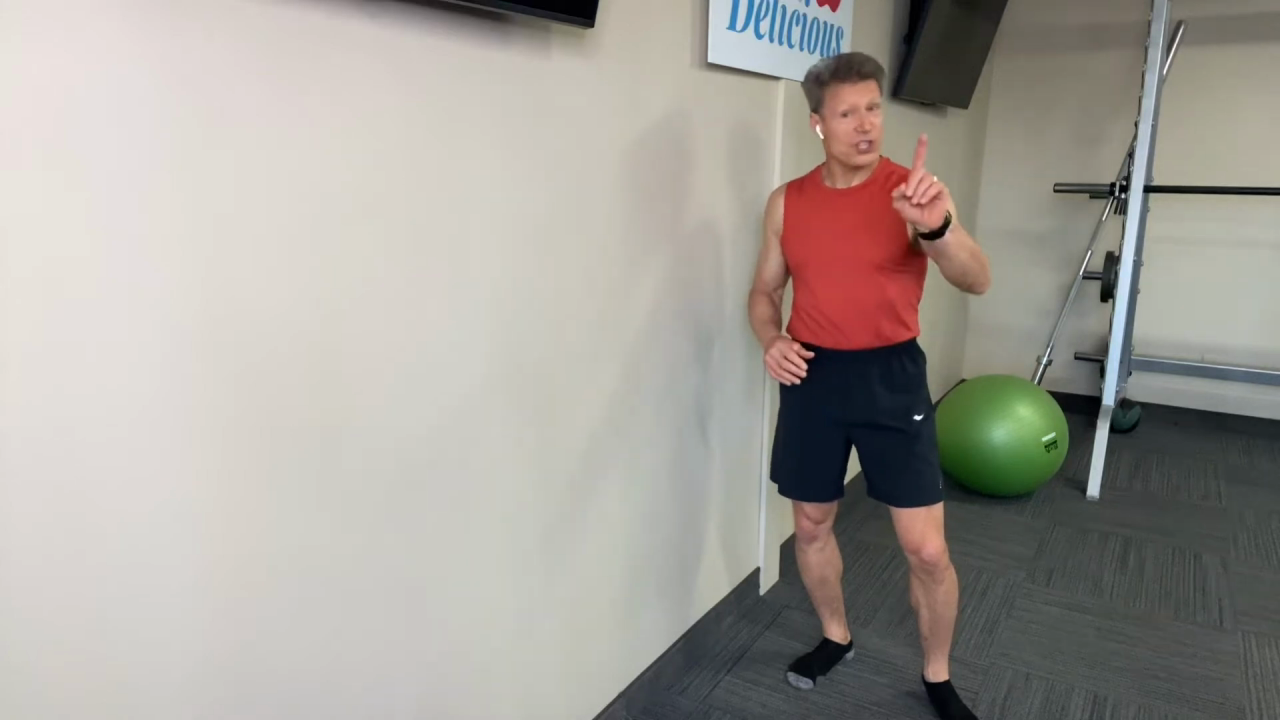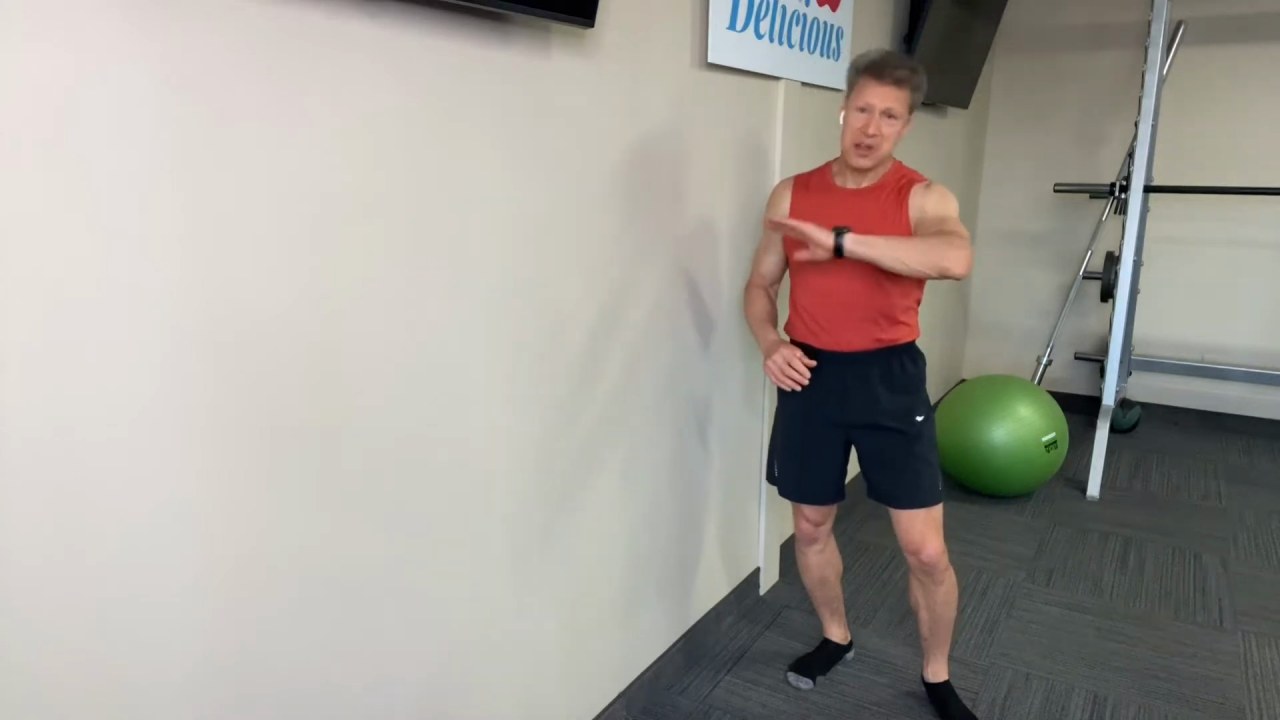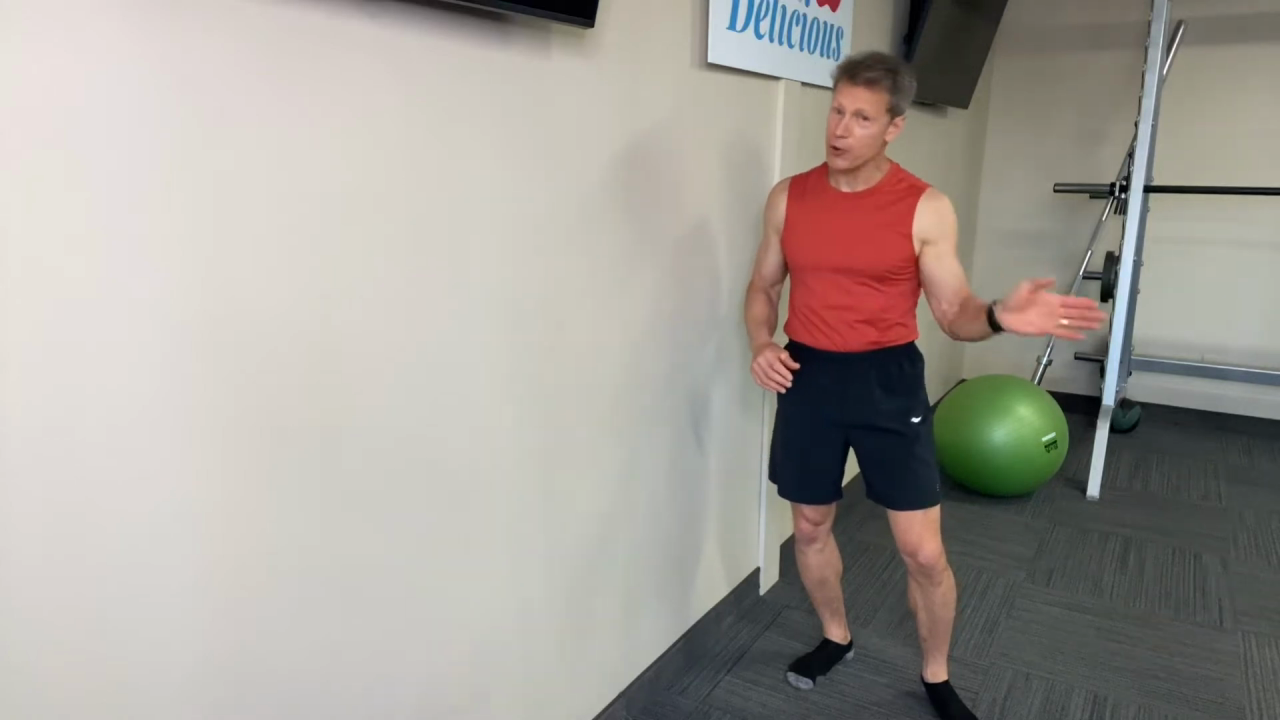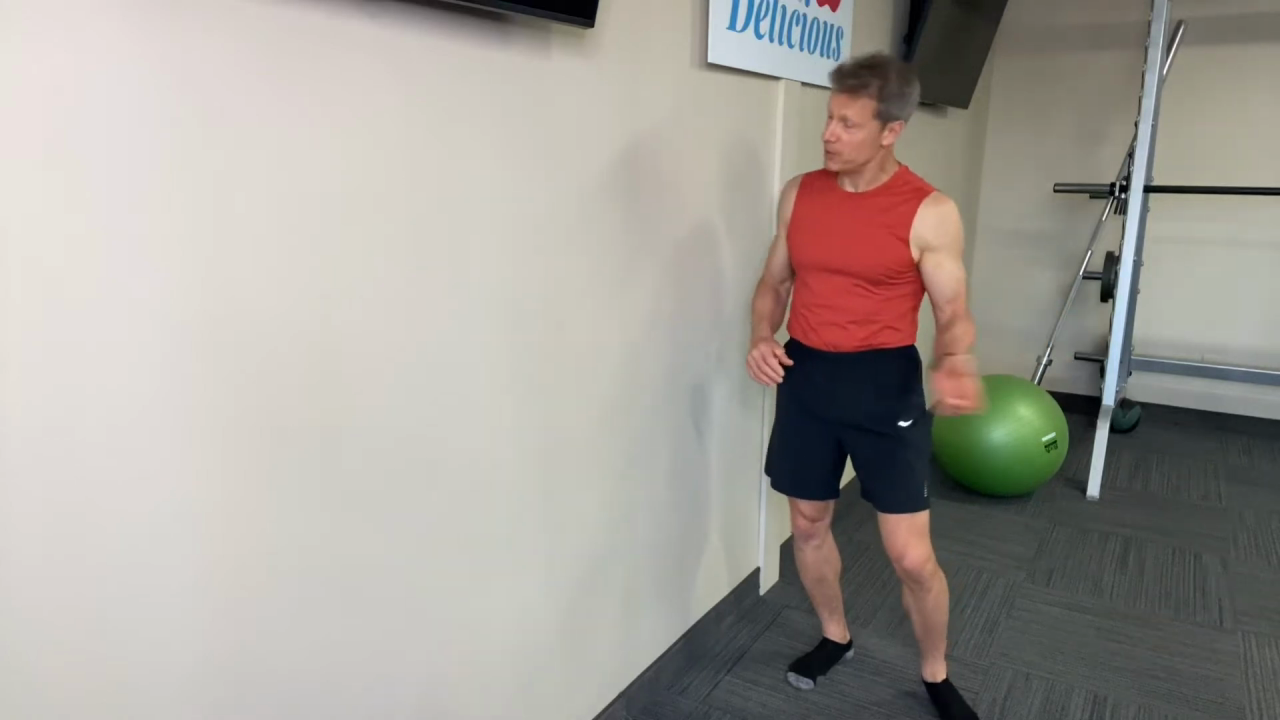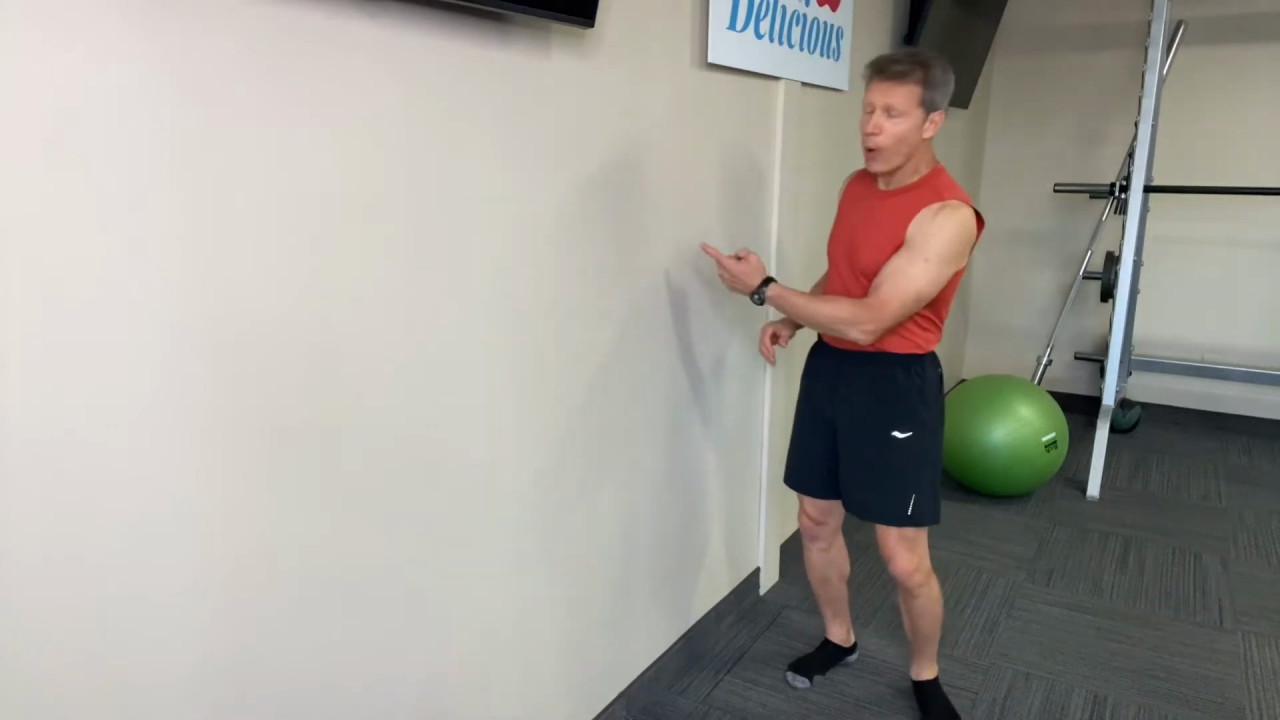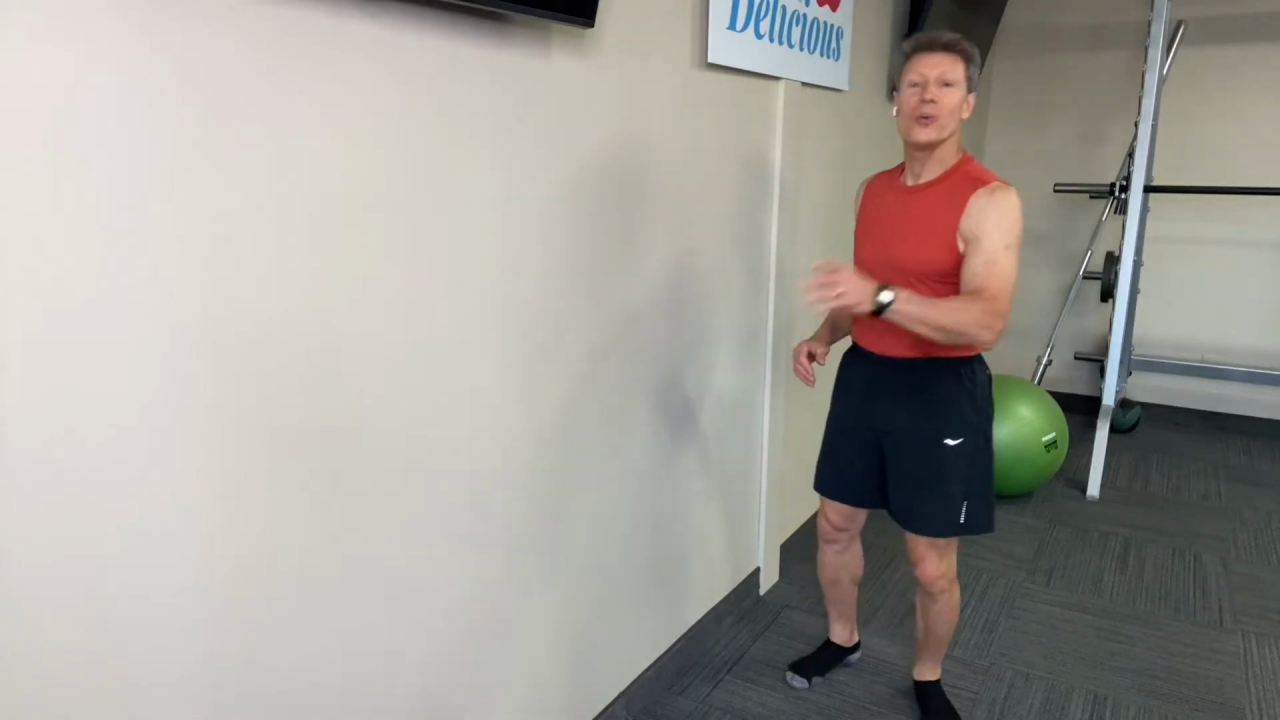
dt=0.4s
person 1, frame 1
left shoulder: (914, 189)
right shoulder: (786, 201)
left elbow: (976, 280)
right elbow: (765, 290)
left wrist: (936, 225)
right wrist: (770, 340)
left hip: (890, 376)
right hip: (811, 376)
left knee: (926, 550)
right knee: (810, 525)
right ankle: (835, 636)
person 1, frame 2
left shoulder: (924, 197)
right shoulder: (791, 195)
left elbow: (954, 259)
right elbow: (760, 285)
left wrist: (842, 242)
right wrist: (771, 343)
left hip: (890, 379)
right hip: (811, 377)
left knee: (926, 549)
right knee: (810, 525)
right ankle: (836, 636)
person 1, frame 3
left shoulder: (927, 207)
right shoulder: (789, 196)
left elbow: (953, 316)
right elbow: (763, 285)
left wrist: (1000, 315)
right wrist: (761, 343)
left hip: (888, 379)
right hip: (813, 377)
left knee: (923, 551)
right knee: (810, 526)
right ankle: (835, 636)
person 1, frame 4
left shoulder: (931, 211)
right shoulder: (798, 193)
left elbow: (953, 315)
right elbow: (775, 280)
left wrist: (952, 363)
right wrist: (763, 337)
left hip: (881, 383)
right hip: (805, 373)
left knee: (911, 557)
right knee: (807, 523)
right ankle: (835, 635)
person 1, frame 5
left shoulder: (948, 216)
right shoulder: (857, 185)
left elbow: (866, 320)
left wrist: (763, 287)
right wrist: (789, 319)
left hip: (895, 387)
right hip: (828, 371)
left knee: (905, 561)
right knee: (816, 522)
right ankle: (840, 638)
person 1, frame 6
left shoulder: (991, 200)
right shoulder: (873, 189)
left elbow: (984, 321)
left wrist: (879, 298)
right wrist: (824, 336)
left hip: (941, 393)
right hip: (864, 379)
left knee: (932, 566)
right knee: (835, 525)
right ankle: (841, 638)
